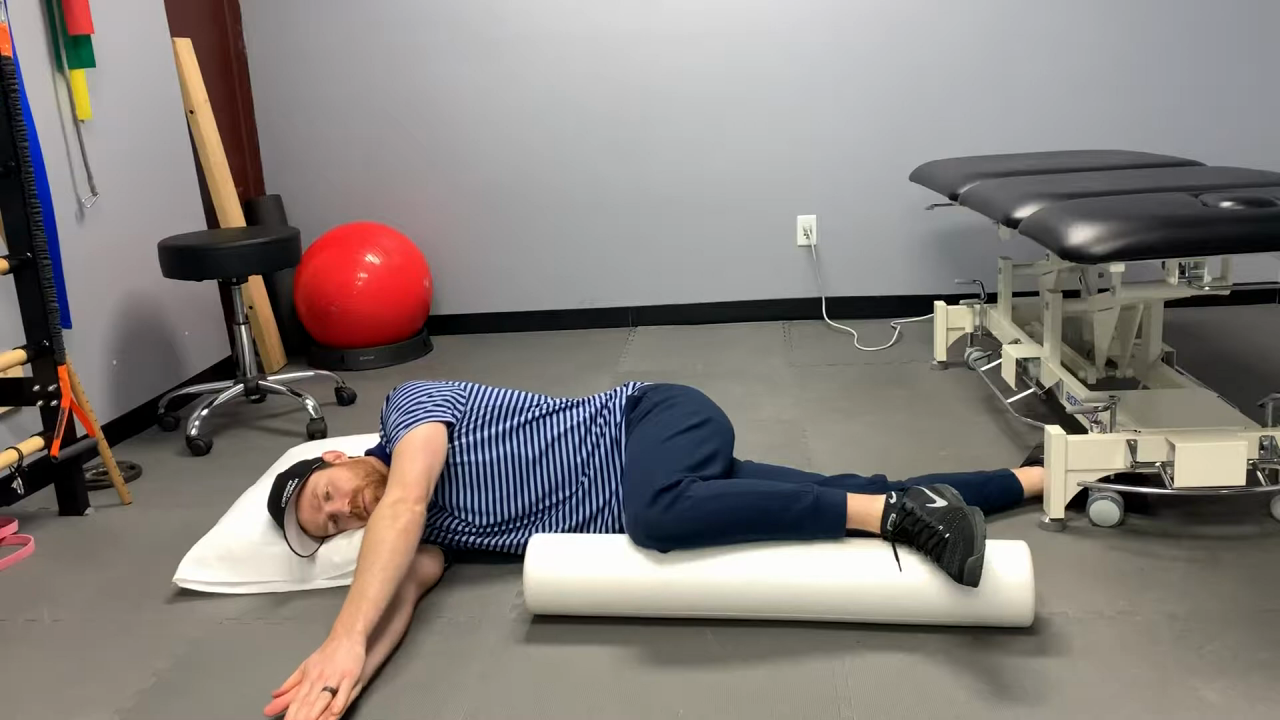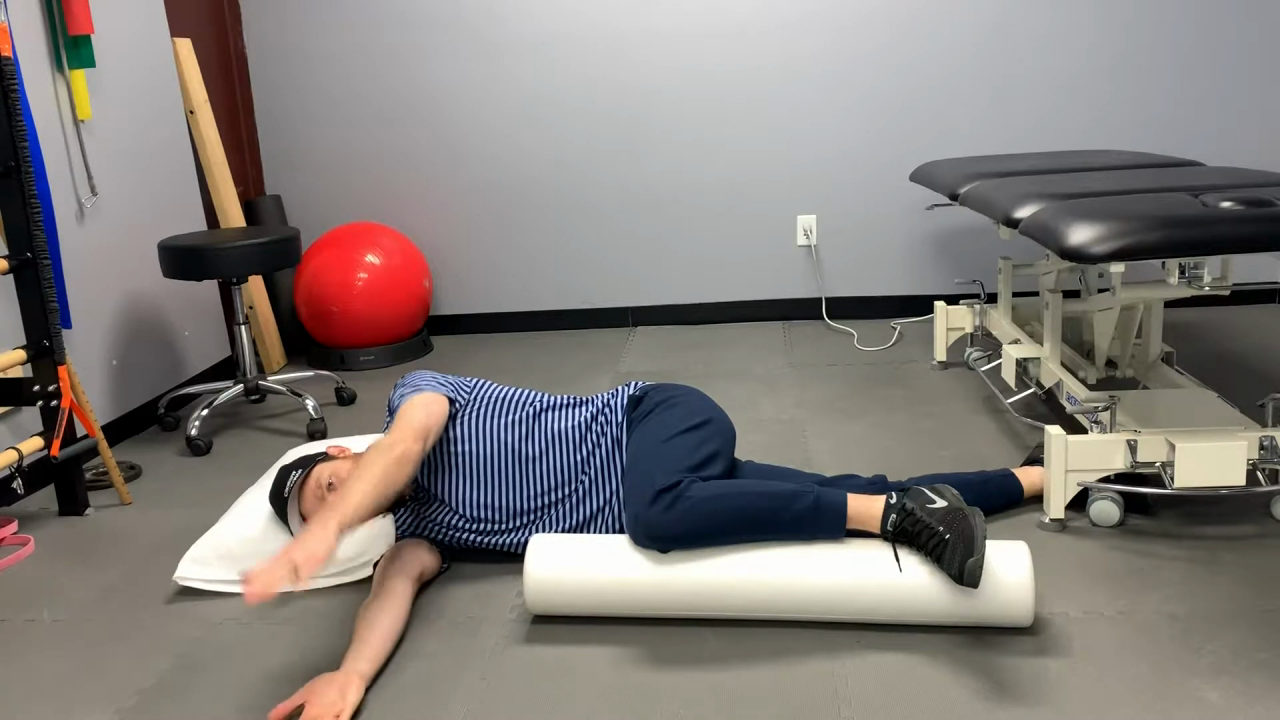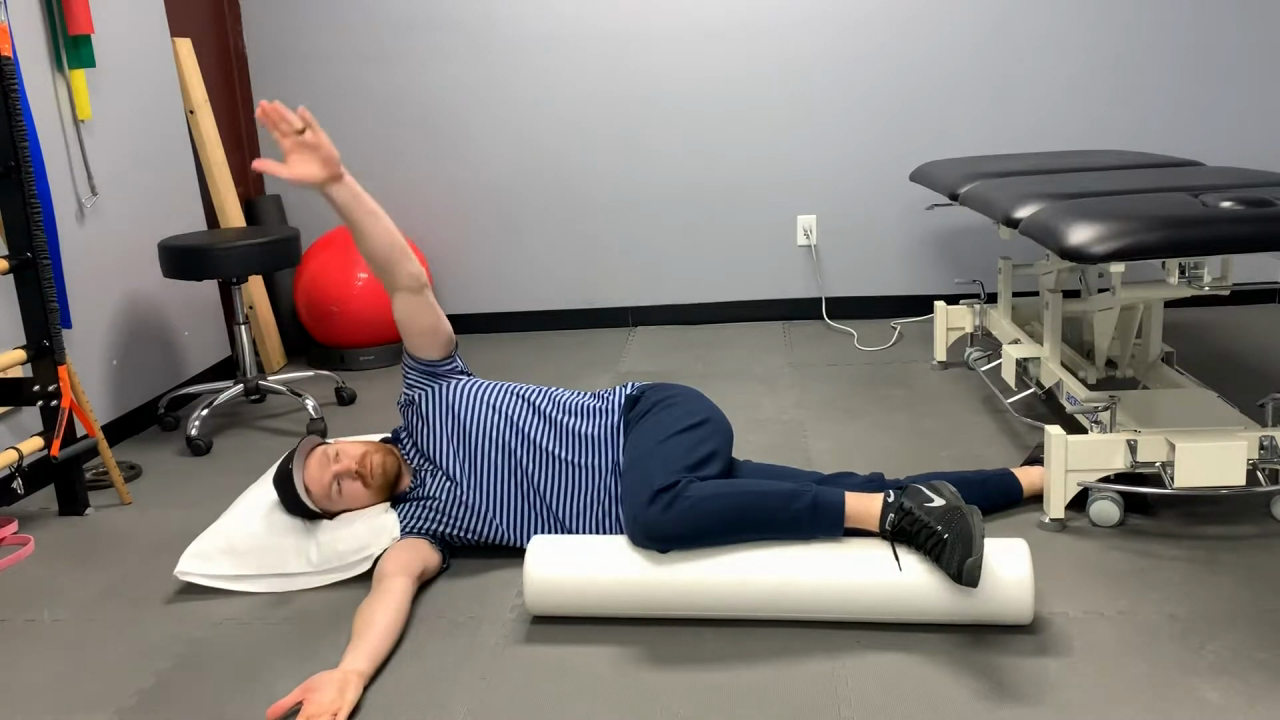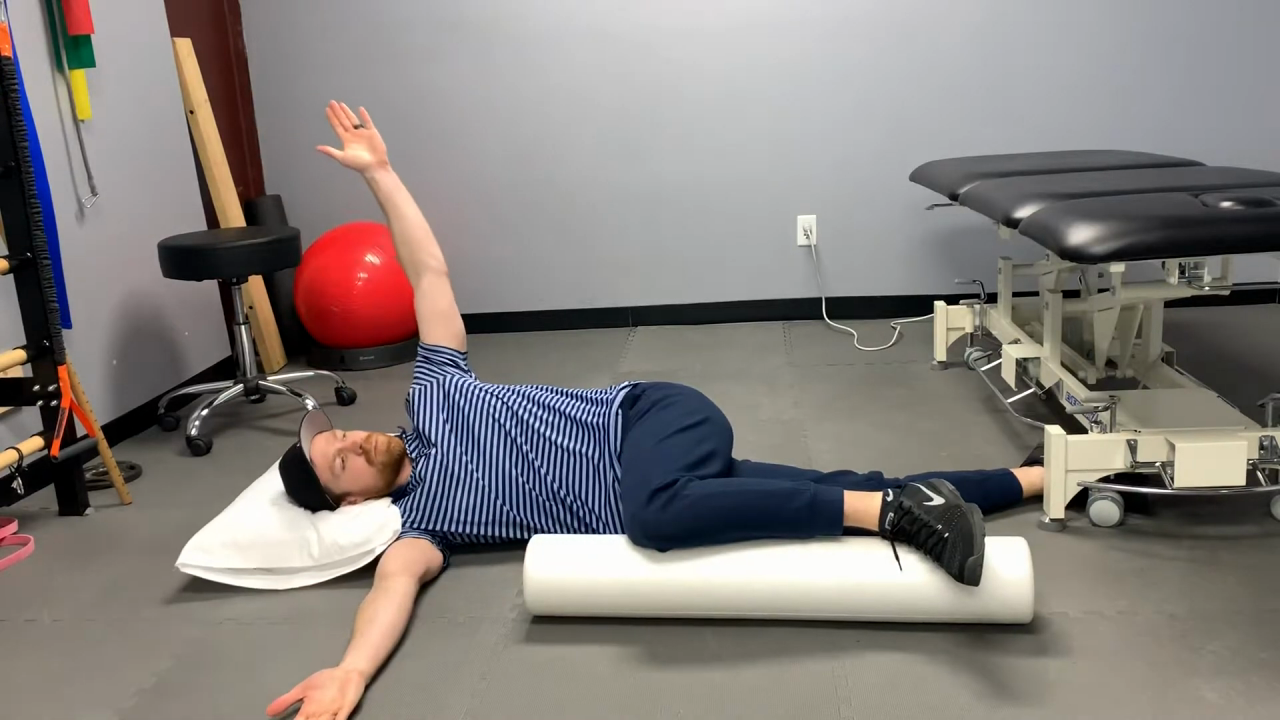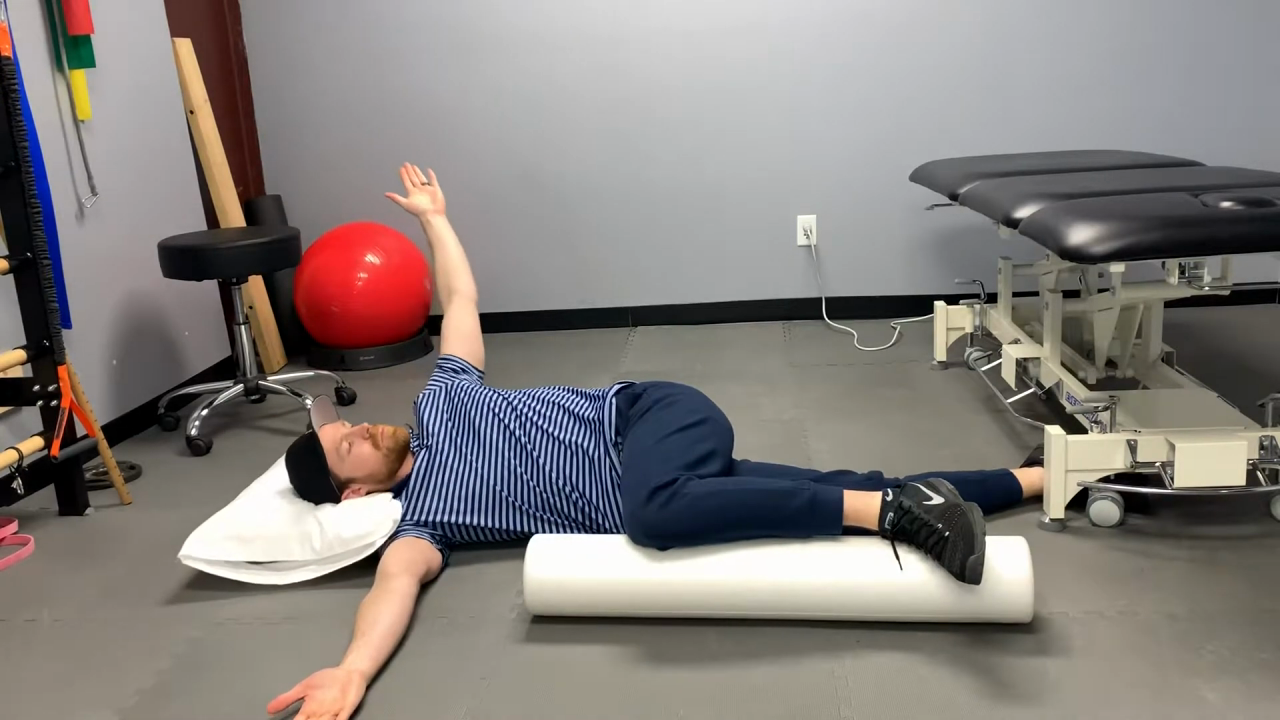
dt=0.5s
person 1, frame 1
left shoulder: (409, 404)
right shoulder: (432, 531)
left elbow: (403, 502)
right elbow: (406, 587)
left wrist: (343, 639)
left hip: (656, 419)
right hip: (659, 501)
left knee: (657, 512)
right knee: (847, 503)
left ankle: (898, 509)
right ankle: (1040, 474)
person 1, frame 2
left shoulder: (418, 407)
right shoulder: (423, 526)
left elbow: (403, 449)
right elbow: (396, 580)
left wrist: (318, 532)
left hip: (654, 420)
right hip: (646, 509)
left knee: (662, 510)
right knee: (845, 501)
left ankle: (897, 510)
right ankle: (1039, 474)
person 1, frame 3
left shoulder: (428, 399)
right shoulder: (422, 518)
left elbow: (408, 283)
right elbow: (394, 583)
left wrist: (335, 182)
left hip: (657, 419)
right hip: (658, 504)
left knee: (660, 513)
right knee: (850, 499)
left ankle: (899, 513)
right ankle: (1039, 476)
person 1, frame 4
left shoulder: (433, 393)
right shoulder: (421, 519)
left elbow: (431, 274)
right elbow: (397, 580)
left wrist: (379, 172)
left hip: (655, 416)
right hip: (649, 499)
left knee: (657, 511)
right knee: (808, 501)
left ankle: (898, 510)
right ankle: (1041, 477)
person 1, frame 5
left shoulder: (439, 400)
right shoulder: (419, 517)
left elbow: (460, 302)
right elbow: (396, 581)
left wrist: (432, 217)
left hip: (652, 413)
right hip: (644, 497)
left knee: (656, 508)
right knee: (840, 494)
left ankle: (896, 509)
right ankle: (1040, 479)
